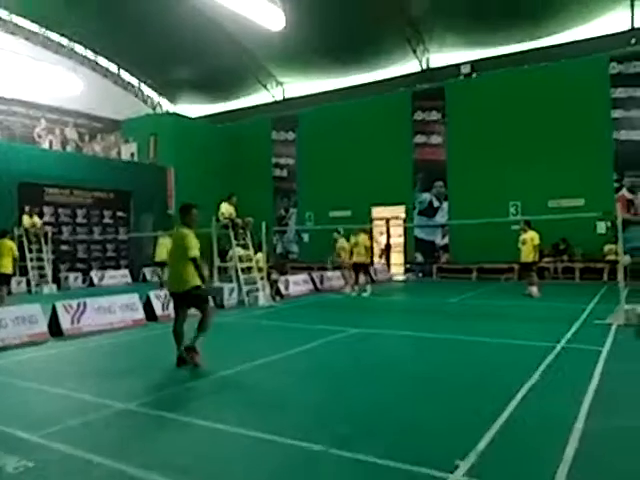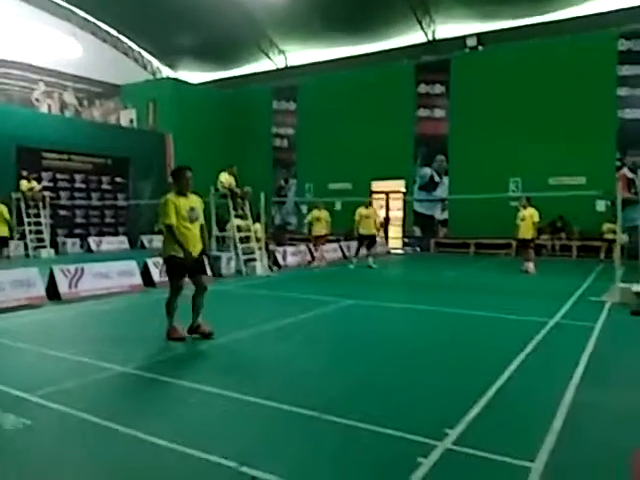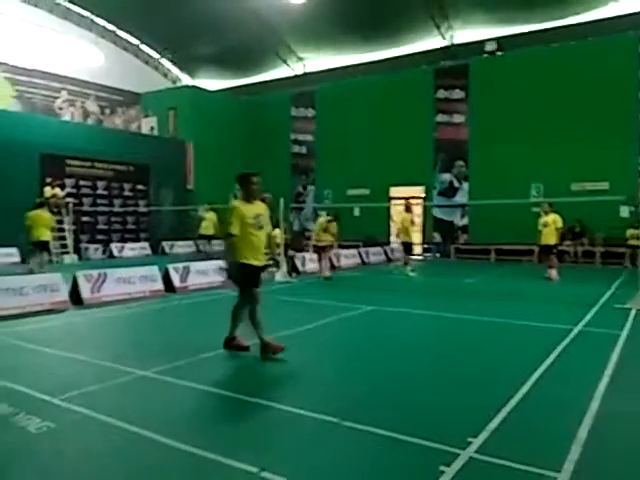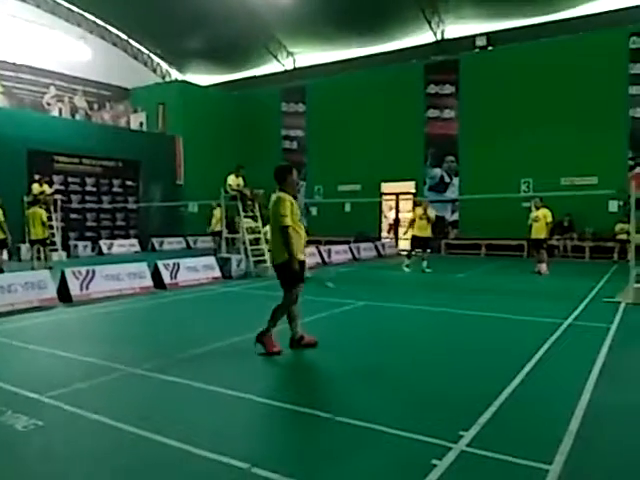
dt=1s
person 1, frame 1
left shoulder: (180, 234)
right shoulder: (186, 235)
right elbow: (194, 259)
left wrist: (199, 278)
right wrist: (204, 281)
left hip: (176, 284)
right hip: (187, 283)
left knee: (180, 318)
right knee: (207, 311)
left ankle: (181, 354)
right ankle: (193, 345)
person 1, frame 2
left shoulder: (197, 200)
right shoulder: (169, 201)
right elbow: (170, 228)
left wrist: (205, 250)
right wrist: (185, 250)
left hip: (195, 252)
right hip: (176, 253)
left knee: (202, 286)
right knee: (176, 290)
left ankle: (195, 324)
right ankle: (171, 327)
person 1, frame 3
left shoulder: (263, 207)
right shoulder: (237, 208)
left elbow: (267, 233)
right elbow: (231, 237)
right wrist: (231, 264)
left hip: (257, 261)
right hip: (244, 262)
left knee: (244, 300)
right knee: (254, 300)
left ankle: (231, 337)
right ankle: (264, 343)
person 1, frame 4
left shoulder: (288, 199)
right shoulder: (283, 199)
right elbow: (285, 231)
left wrist: (297, 257)
right wrist: (294, 259)
left hip: (293, 257)
right hip: (288, 258)
left knee: (292, 297)
right knee: (291, 298)
left ankle: (296, 336)
right ankle: (266, 334)
